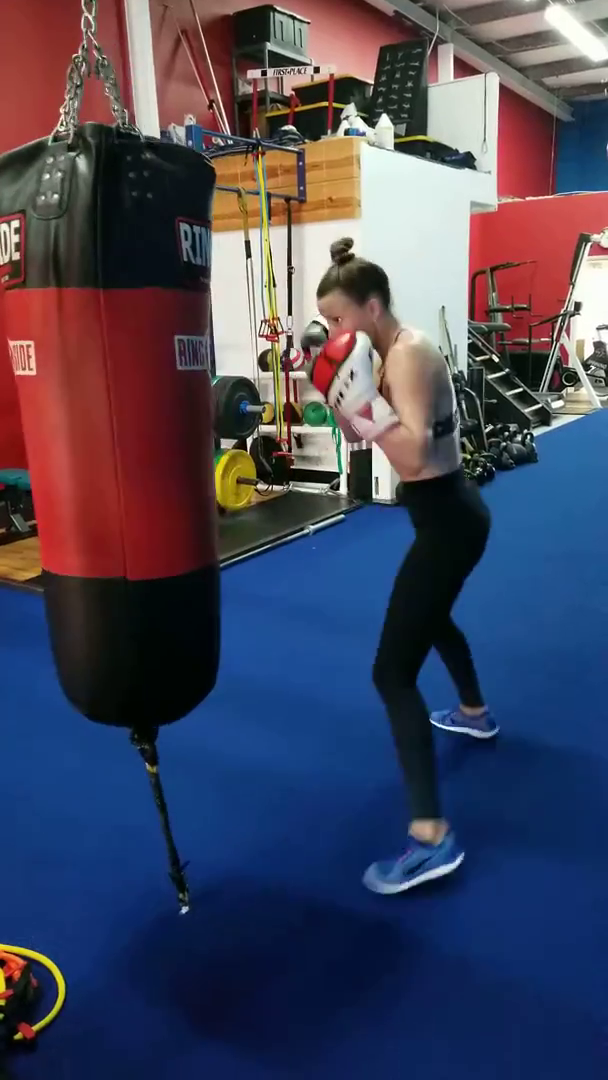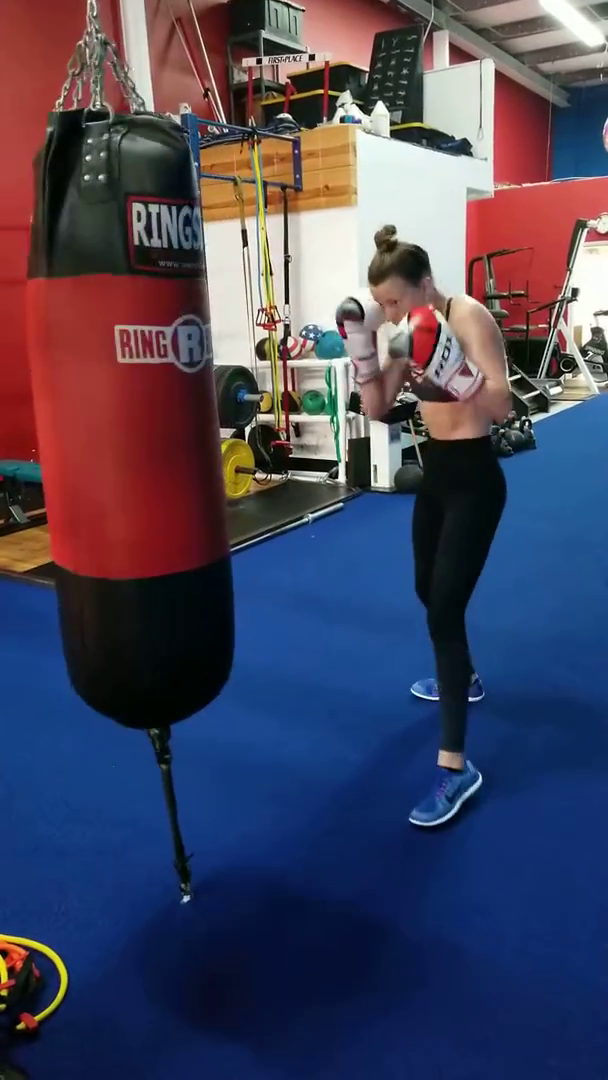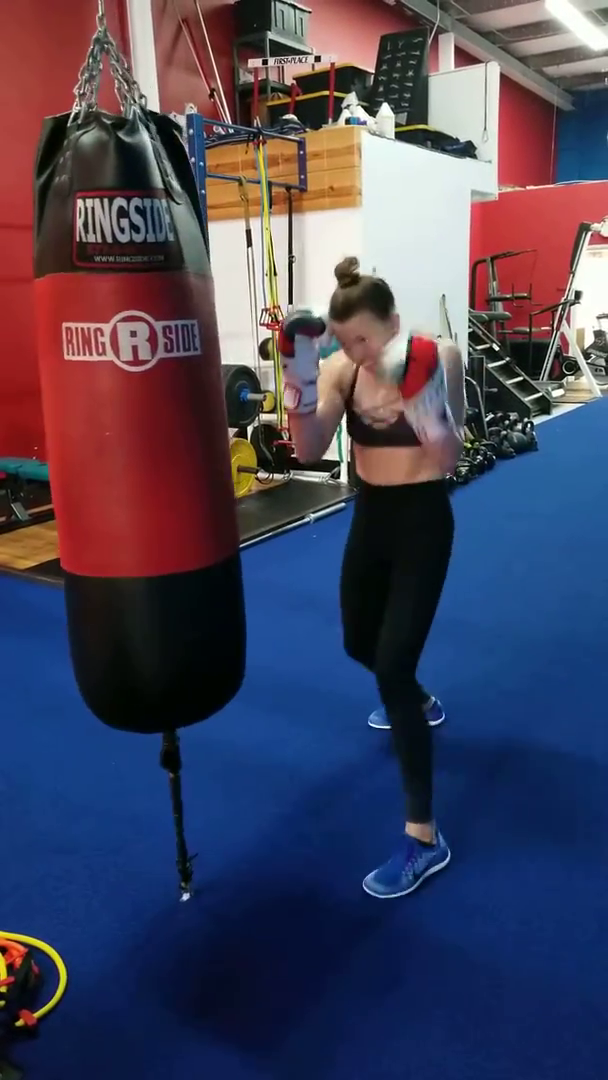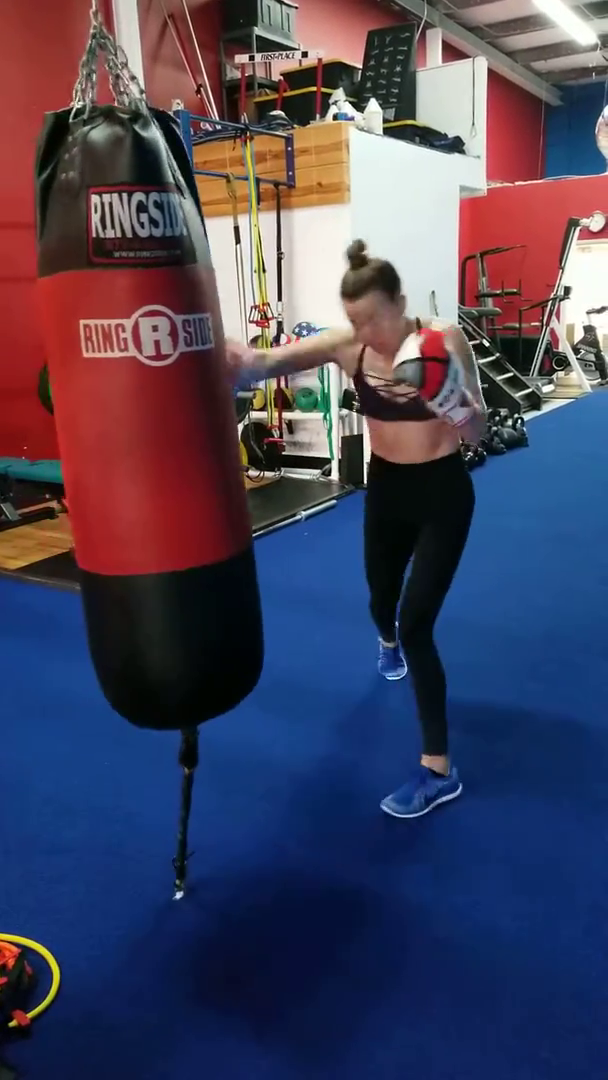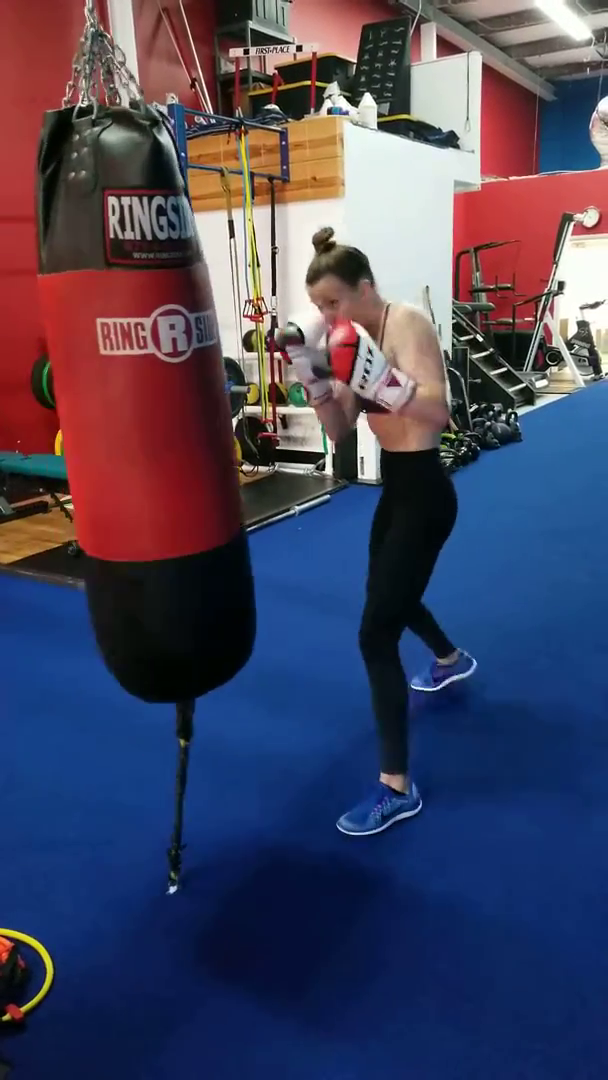
dt=1s
person 1, frame 1
left shoulder: (407, 352)
right shoulder: (393, 350)
left elbow: (412, 455)
right elbow: (374, 432)
left wrist: (355, 394)
right wrist: (345, 382)
left hip: (446, 523)
right hip: (456, 511)
left knee: (392, 673)
right knee: (431, 615)
left ankle: (431, 837)
right ankle: (475, 712)
person 1, frame 2
left shoulder: (468, 316)
right shoulder: (409, 333)
left elbow: (500, 405)
right elbow: (375, 409)
left wrist: (446, 359)
right wrist: (361, 344)
left hip: (472, 476)
right hip: (436, 470)
left knee: (444, 610)
right knee: (428, 588)
left ankle: (454, 767)
right ankle: (462, 677)
person 1, frame 3
left shoulder: (439, 356)
right shoulder: (340, 368)
left elbow: (445, 461)
right elbow: (308, 449)
left wrist: (422, 396)
right wrist: (298, 370)
left hip: (422, 523)
right hip: (369, 517)
left knee: (391, 667)
right knee: (361, 643)
left ankle: (423, 837)
right ankle: (421, 705)
person 1, frame 4
left shoulder: (444, 338)
right shoulder: (350, 343)
left elbow: (476, 431)
right elbow: (275, 359)
right wrist: (233, 359)
left hip: (442, 493)
right hip: (387, 488)
left knee: (416, 625)
right knee: (382, 601)
left ankle: (438, 770)
right ankle: (392, 641)
person 1, frame 5
left shoulder: (406, 321)
right shoulder: (354, 340)
left elbow: (436, 413)
right elbow: (337, 430)
left wrist: (372, 373)
right wrist: (312, 372)
left hip: (424, 490)
right hip: (397, 483)
left knee: (376, 634)
right knee: (388, 594)
left ankle: (396, 786)
right ankle: (451, 658)
